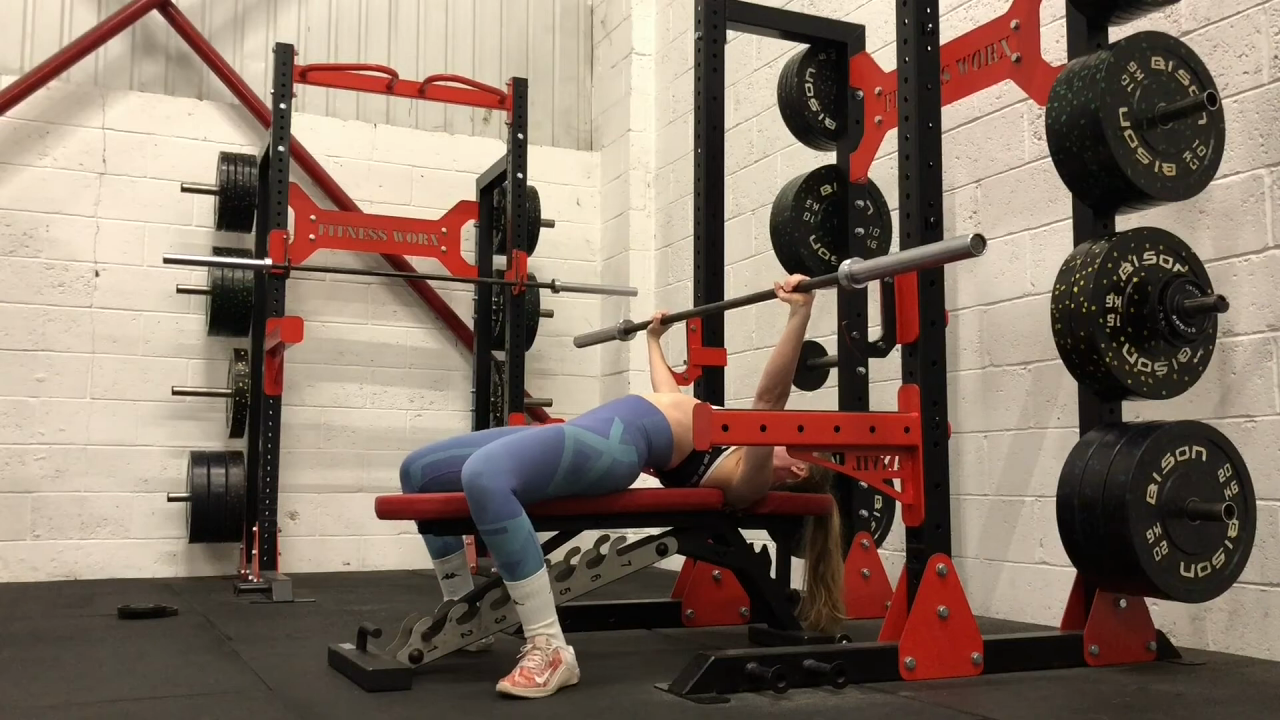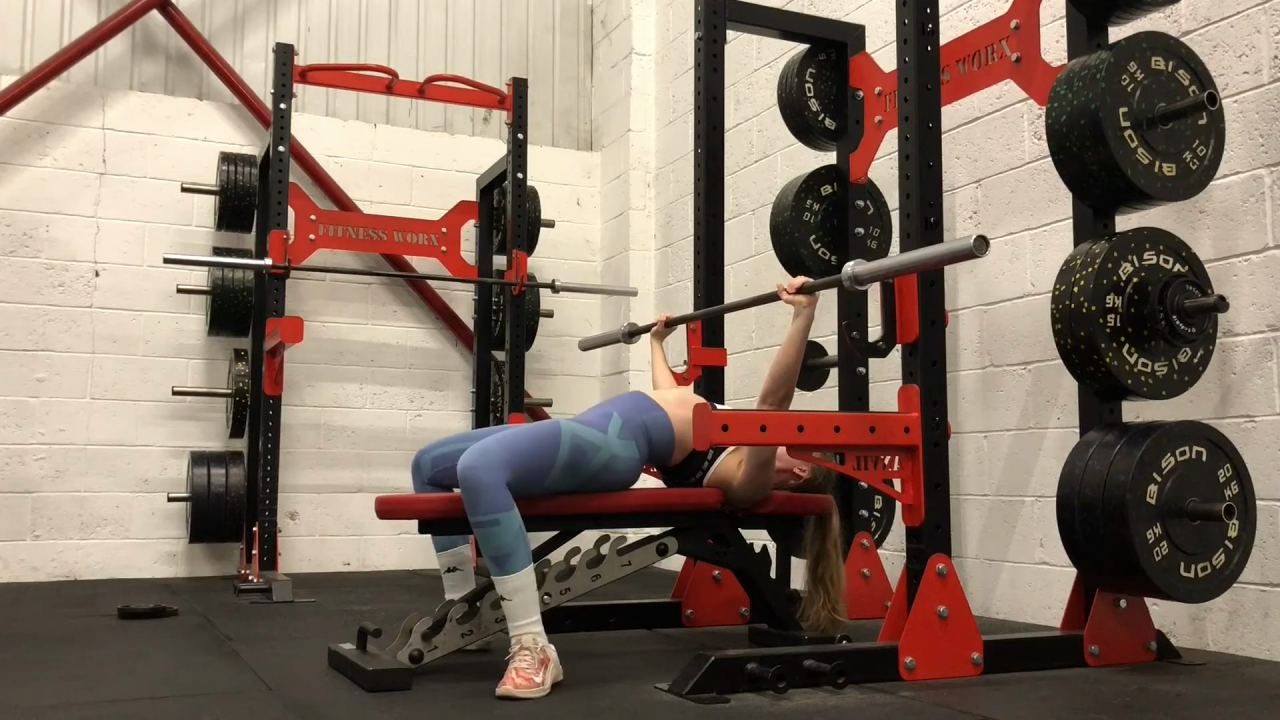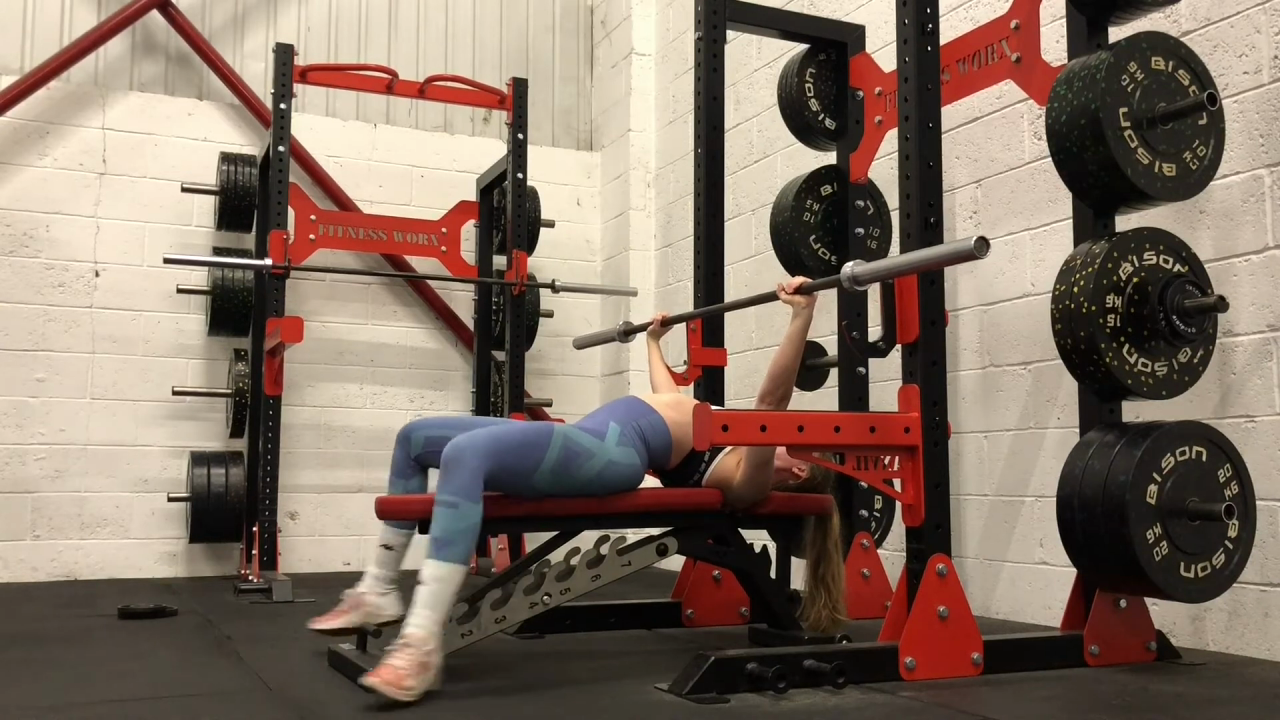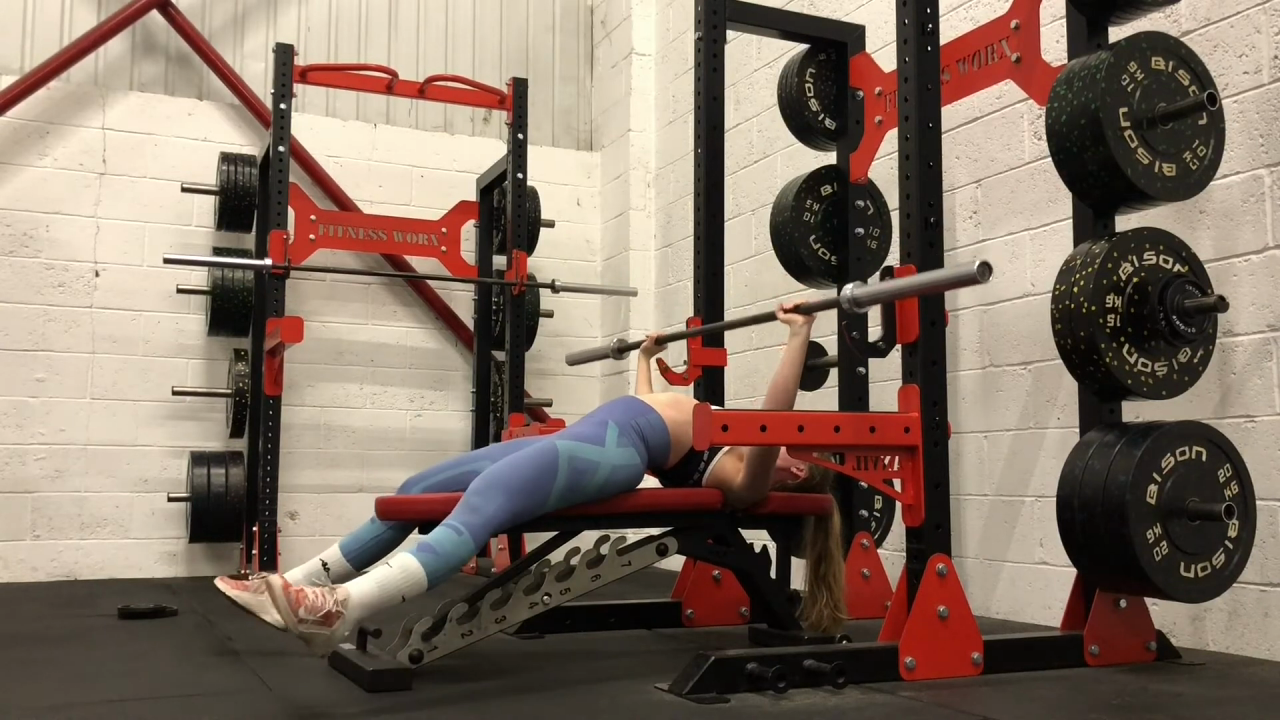
dt=0.7s
person 1, frame 1
left shoulder: (751, 479)
right shoulder: (723, 454)
left elbow: (769, 399)
right elbow: (668, 398)
left wrist: (799, 314)
right wrist: (654, 339)
left knee: (483, 476)
right knee: (418, 471)
left ankle: (550, 649)
person 1, frame 2
left shoulder: (752, 478)
right shoulder: (723, 452)
left elbow: (774, 399)
right elbow: (669, 397)
left wrist: (803, 316)
right wrist: (657, 342)
left knee: (479, 468)
right knee: (429, 466)
left ankle: (533, 648)
person 1, frame 3
left shoulder: (751, 481)
right shoulder: (718, 445)
left elbow: (772, 398)
right elbow: (664, 395)
left wrist: (800, 317)
right wrist: (652, 341)
left knee: (464, 454)
right knee: (417, 438)
left ankle: (422, 642)
right ankle: (378, 593)
person 1, frame 4
left shoulder: (746, 483)
right shoulder: (721, 456)
left elbow: (773, 421)
right elbow: (653, 411)
left wrist: (798, 336)
right wrist: (646, 359)
left knee: (476, 510)
right knee: (417, 493)
left ankle: (336, 610)
right ankle: (287, 587)
